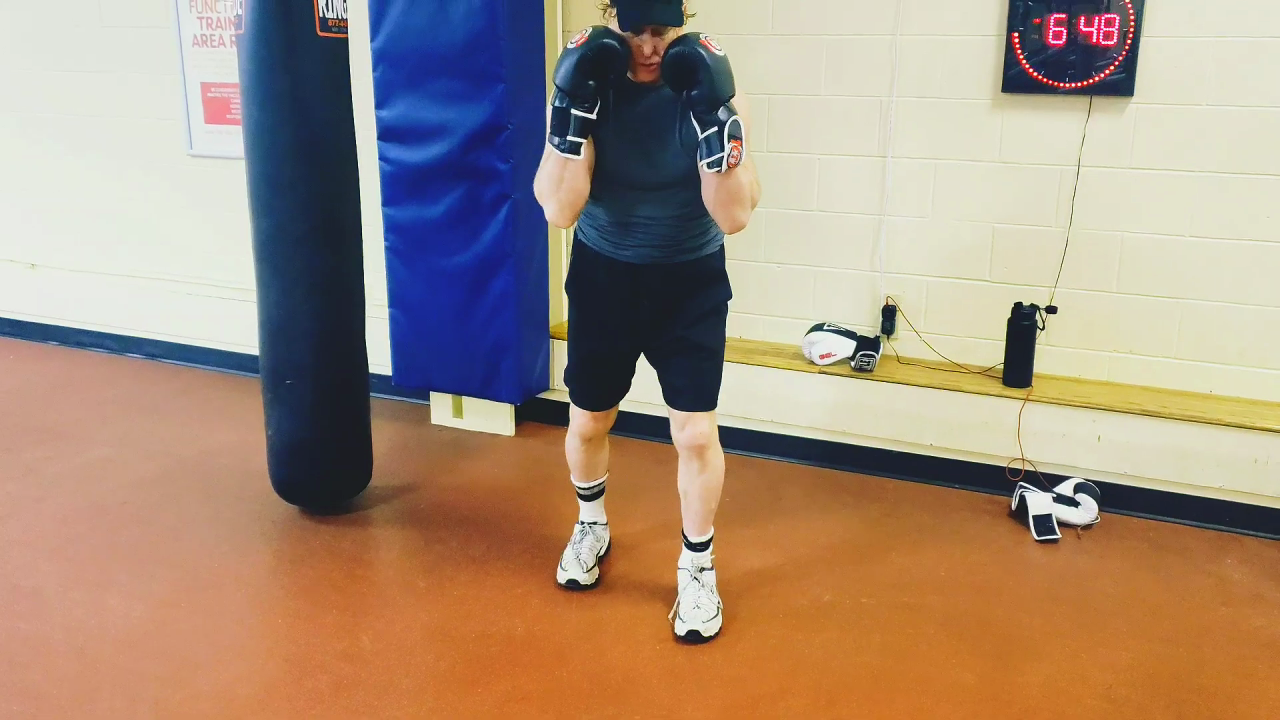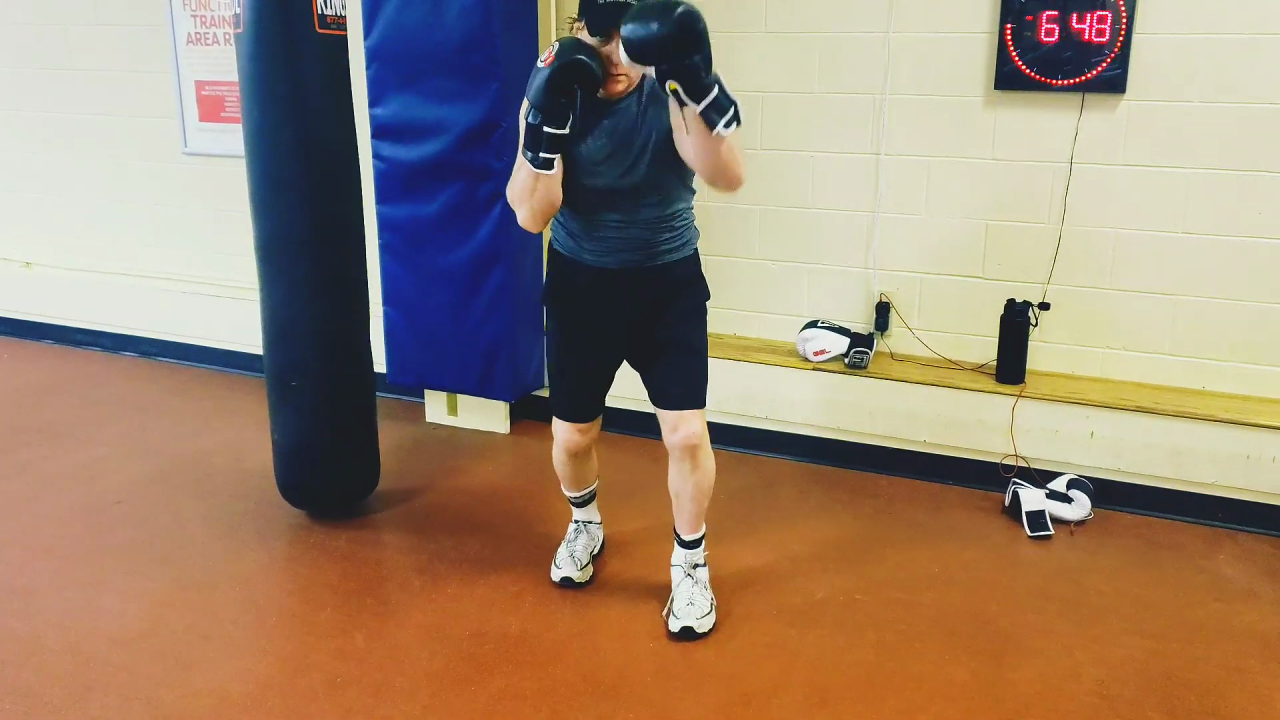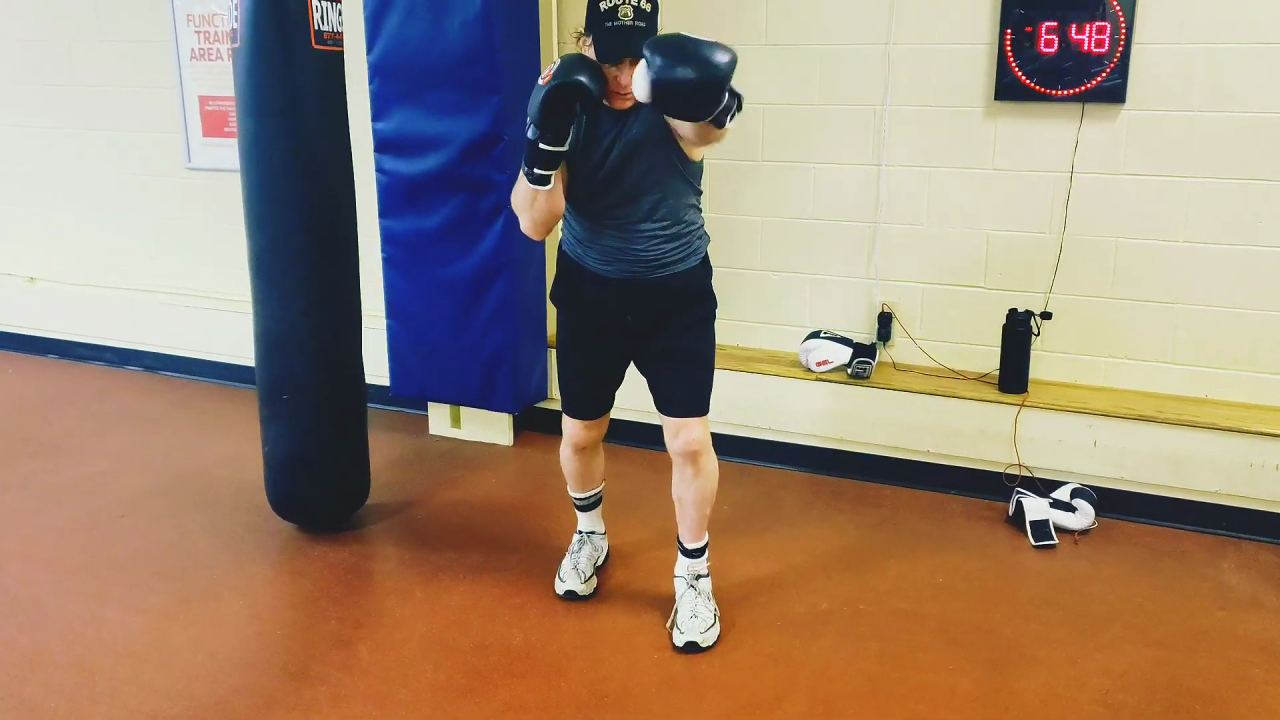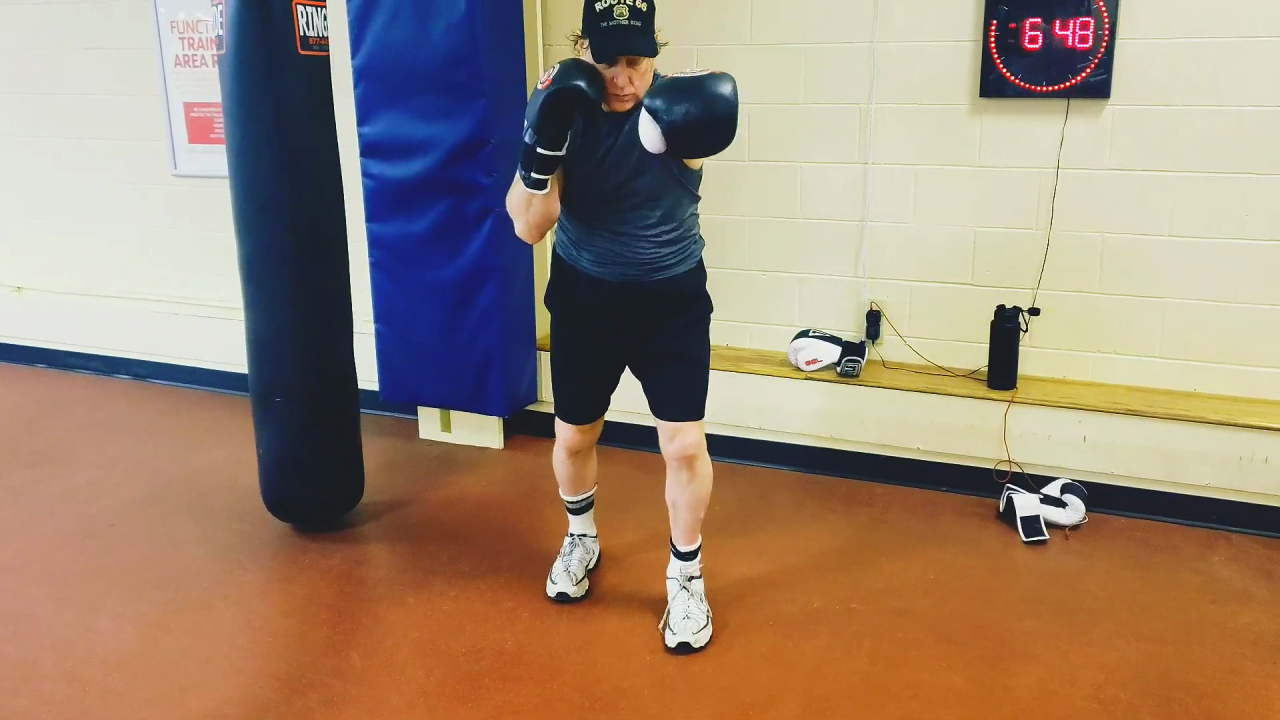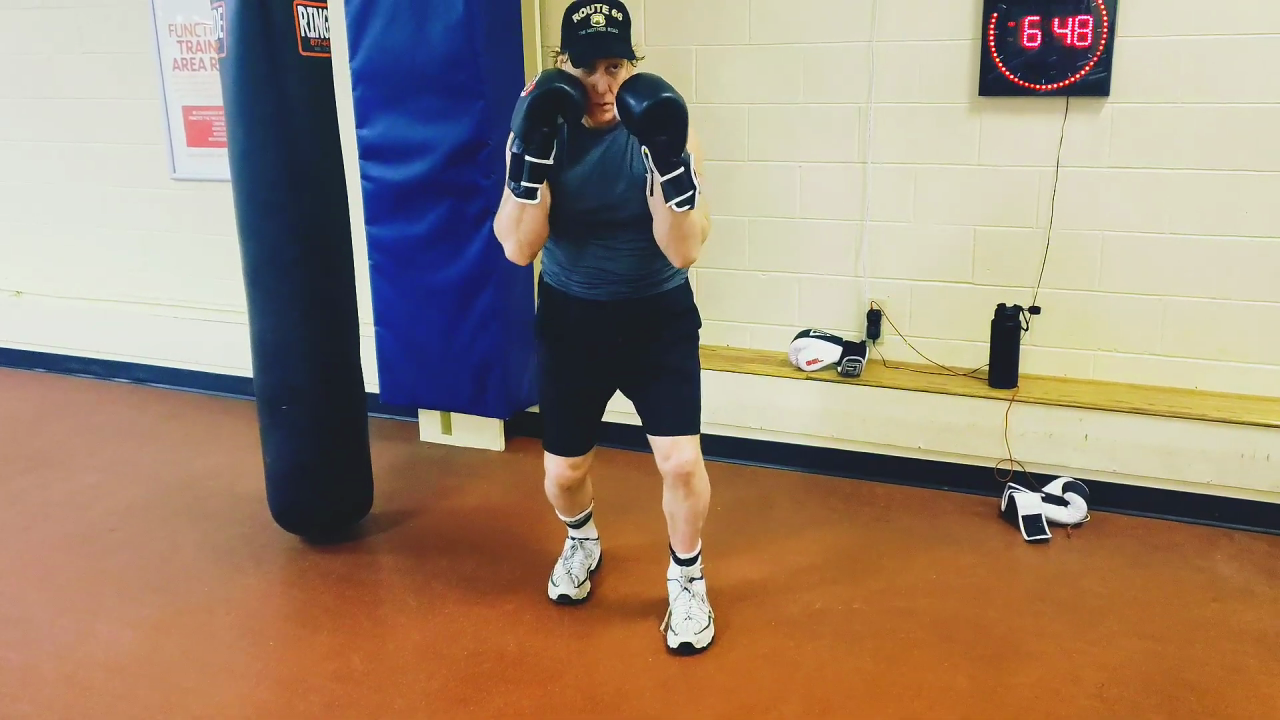
dt=1s
person 1, frame 1
left shoulder: (711, 90)
right shoulder: (586, 87)
left elbow: (734, 215)
right elbow: (559, 210)
left wrist: (715, 113)
right wrist: (573, 107)
left hip: (690, 284)
right hip: (603, 278)
left knee: (696, 433)
right knee: (588, 422)
left ankle: (697, 567)
right ankle: (591, 526)
person 1, frame 2
left shoulder: (672, 92)
right shoulder: (551, 100)
left elbow: (727, 176)
right elbow: (530, 216)
left wrist: (697, 80)
right wrist: (547, 119)
left hip: (668, 287)
right hip: (581, 288)
left knee: (687, 435)
right knee: (572, 436)
left ankle: (690, 564)
right ankle: (585, 524)
person 1, frame 3
left shoulder: (671, 103)
right shoulder: (568, 106)
left elbow: (708, 127)
right elbow: (534, 223)
left wrist: (709, 96)
right wrist: (545, 135)
left hip: (676, 294)
right hip: (590, 292)
left knee: (690, 441)
right knee: (580, 432)
left ankle: (693, 574)
right ankle: (590, 535)
person 1, frame 4
left shoulder: (667, 108)
right shoulder: (564, 107)
left elbow: (703, 117)
right elbow: (528, 227)
left wrist: (697, 111)
right wrist: (542, 141)
left hip: (671, 299)
right hip: (584, 297)
left knee: (684, 445)
right knee: (573, 436)
left ankle: (686, 576)
right ankle: (581, 538)
person 1, frame 5
left shoulder: (659, 132)
right shoulder: (542, 132)
left elbow: (684, 251)
right elbow: (518, 248)
left wrist: (671, 160)
right wrist: (532, 152)
left hip: (658, 319)
right hip: (571, 323)
left knee: (682, 464)
right knee: (564, 471)
left ankle: (686, 580)
right ankle: (582, 543)
